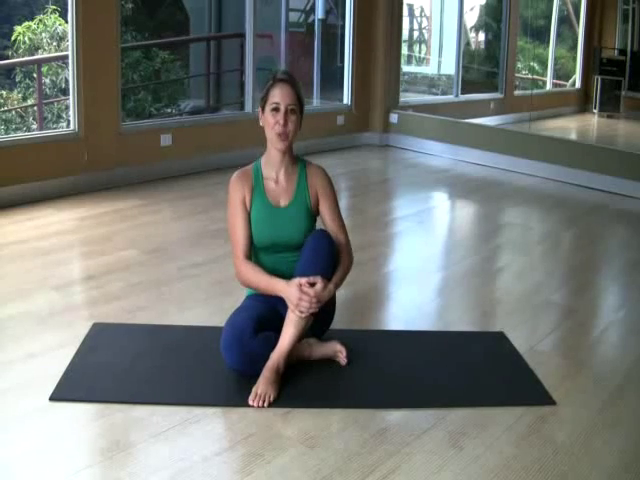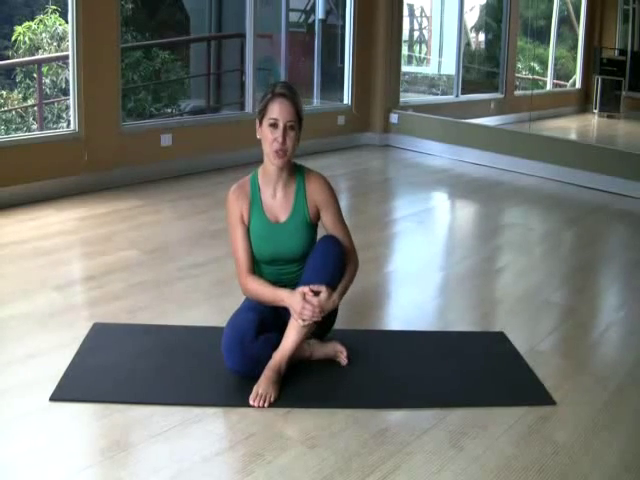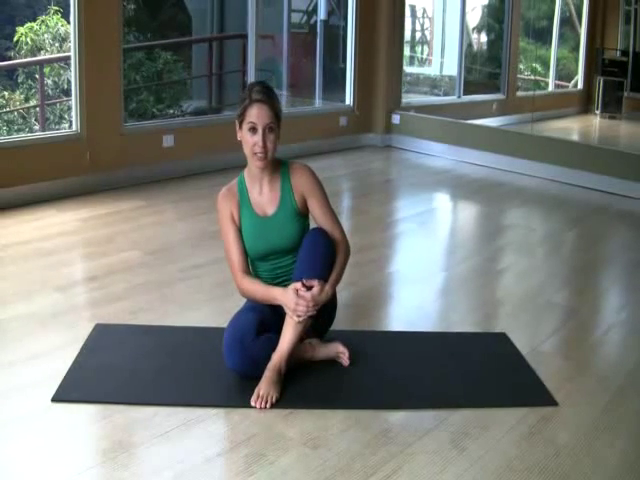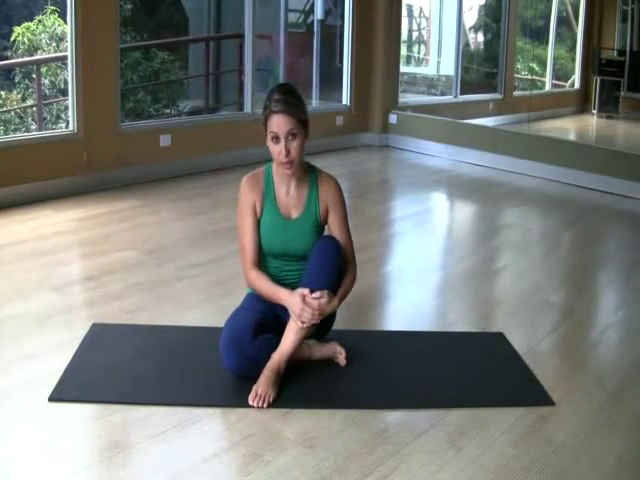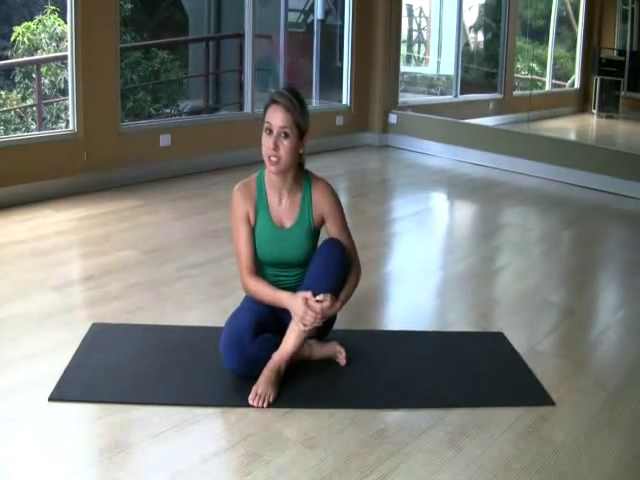
dt=1s
person 1, frame 1
left shoulder: (316, 177)
right shoulder: (242, 181)
left elbow: (345, 251)
right elbow: (242, 266)
left wrist: (329, 287)
right wrist: (284, 288)
left hip: (310, 304)
right hip: (266, 297)
left knee: (320, 242)
right knee: (234, 347)
left ankle: (276, 361)
right ankle: (309, 348)
person 1, frame 2
left shoulder: (316, 186)
right shoulder: (240, 194)
left elbow: (349, 256)
right elbow: (246, 279)
left wrist: (334, 297)
right wrist: (288, 297)
left hip: (310, 306)
right hip: (267, 301)
left knee: (330, 247)
right knee: (235, 351)
left ankle: (278, 362)
right ankle: (309, 349)
person 1, frame 3
left shoulder: (300, 177)
right shoulder: (229, 198)
left elbow: (341, 243)
right elbow: (242, 279)
left wrist: (327, 288)
right wrist: (282, 295)
left hip: (310, 303)
right hip: (268, 301)
left knee: (318, 239)
right knee: (236, 351)
left ankle: (279, 362)
right ankle: (311, 349)
person 1, frame 4
left shoulder: (327, 187)
right shoulder: (252, 186)
left elbow: (349, 264)
right elbow: (251, 270)
left wrist: (334, 300)
right wrist: (287, 297)
left hip: (312, 306)
right hip: (268, 298)
left knee: (329, 248)
right knee: (233, 351)
left ankle: (277, 362)
right ankle: (308, 350)
person 1, frame 5
left shoulder: (321, 194)
right shoulder: (244, 194)
left elbow: (352, 264)
right elbow: (249, 278)
left wrist: (336, 303)
right wrist: (288, 300)
left hip: (310, 307)
right hip: (267, 300)
left knee: (333, 251)
right knee: (234, 352)
left ankle: (277, 363)
right ankle: (309, 349)
